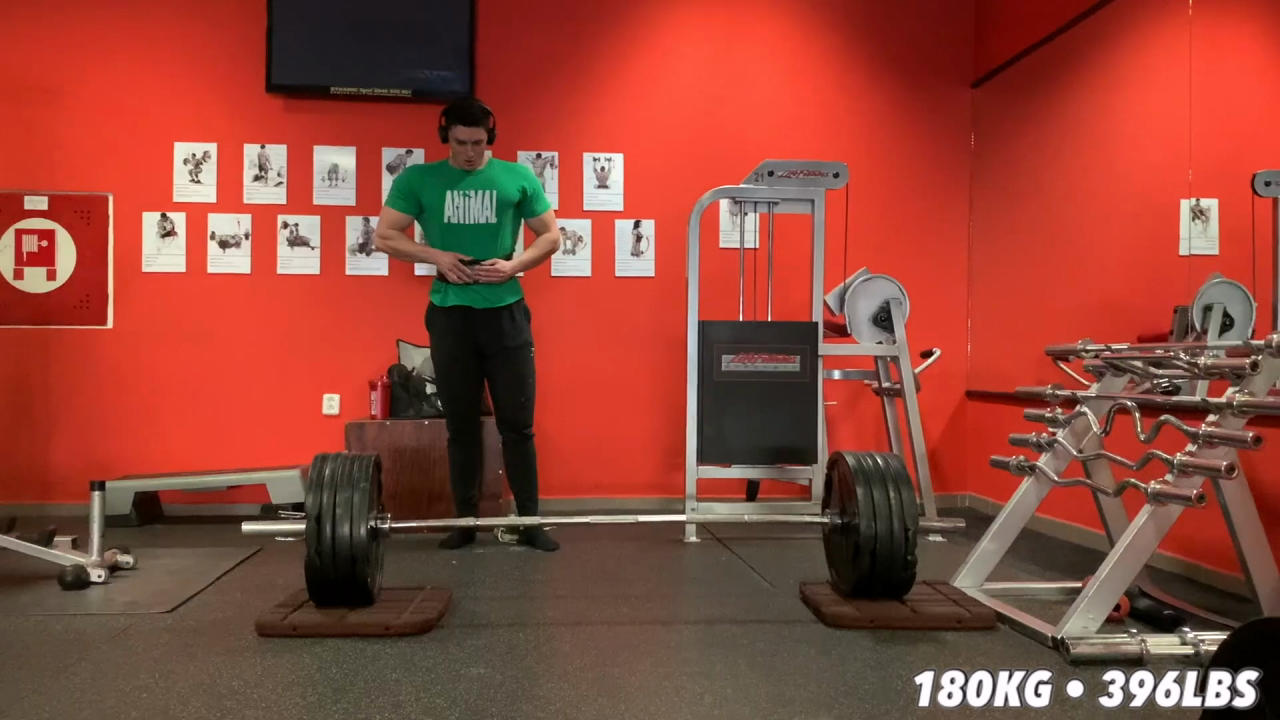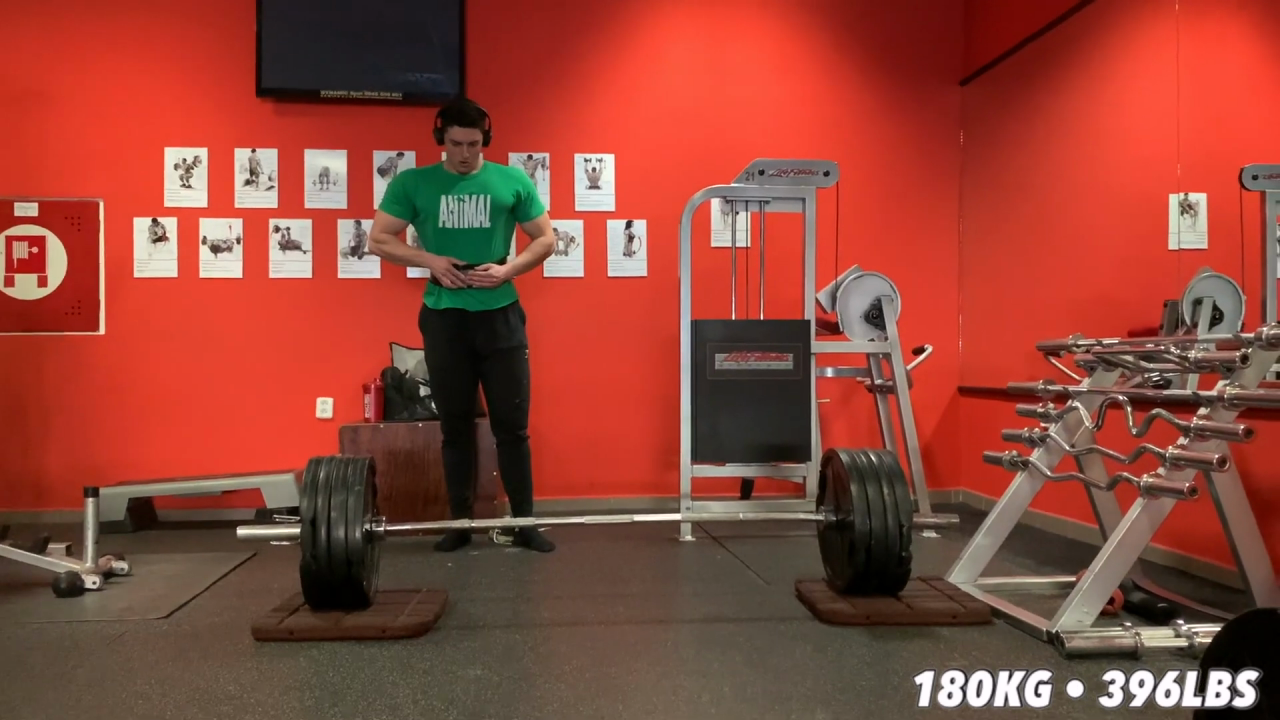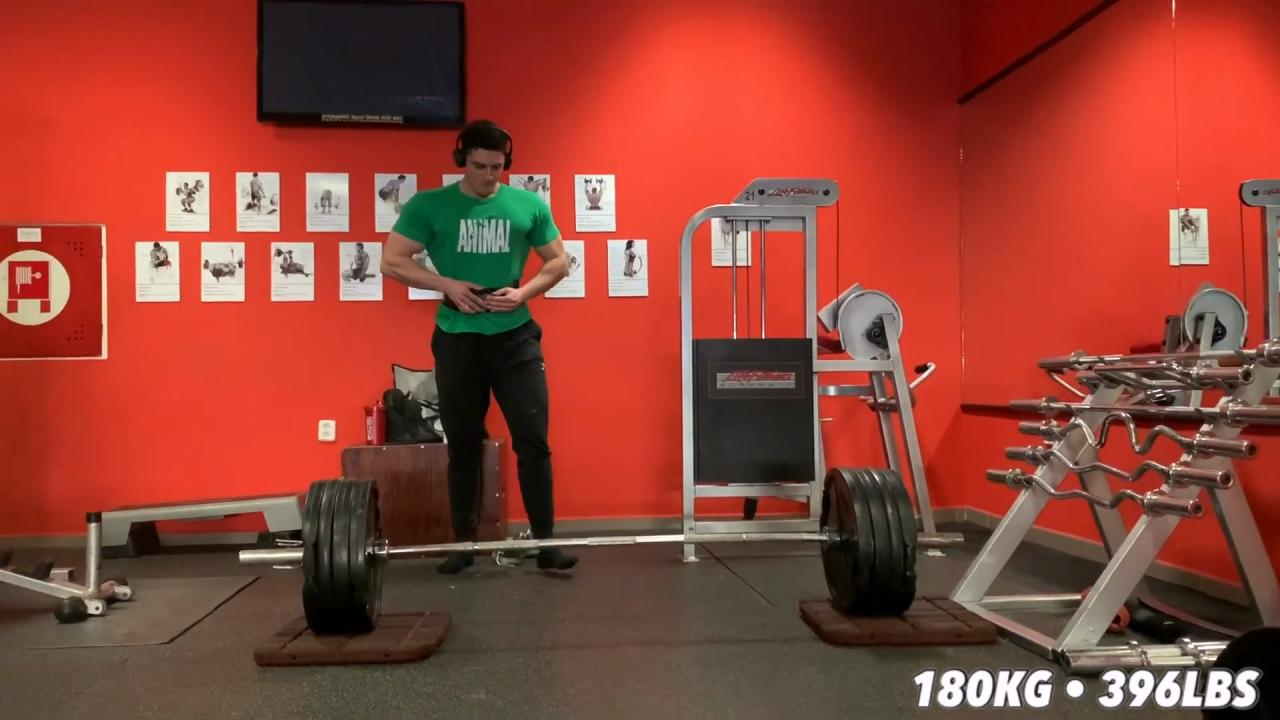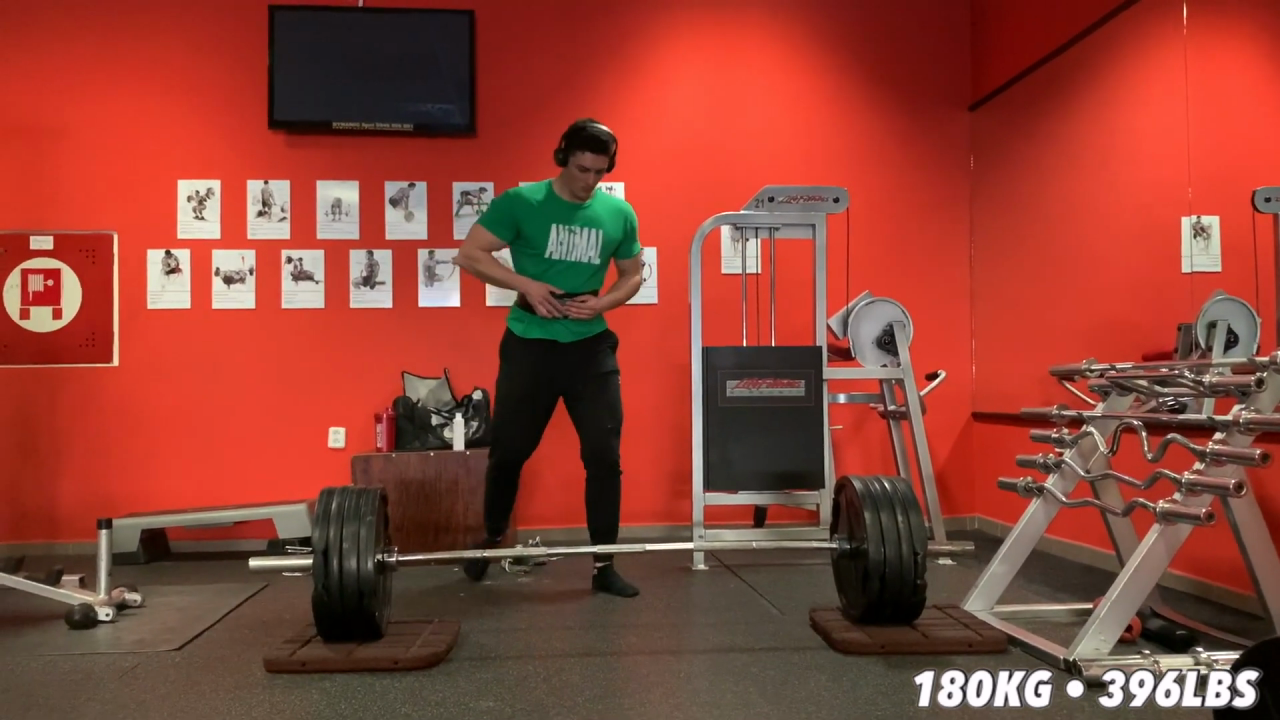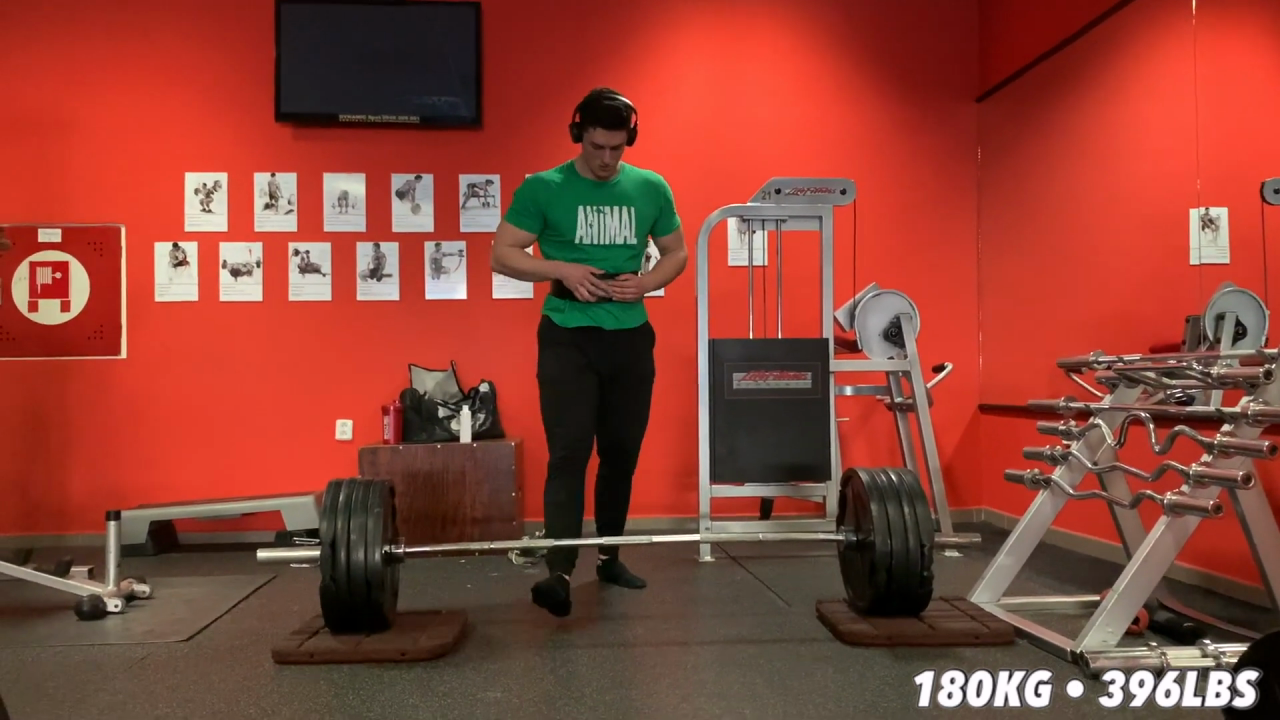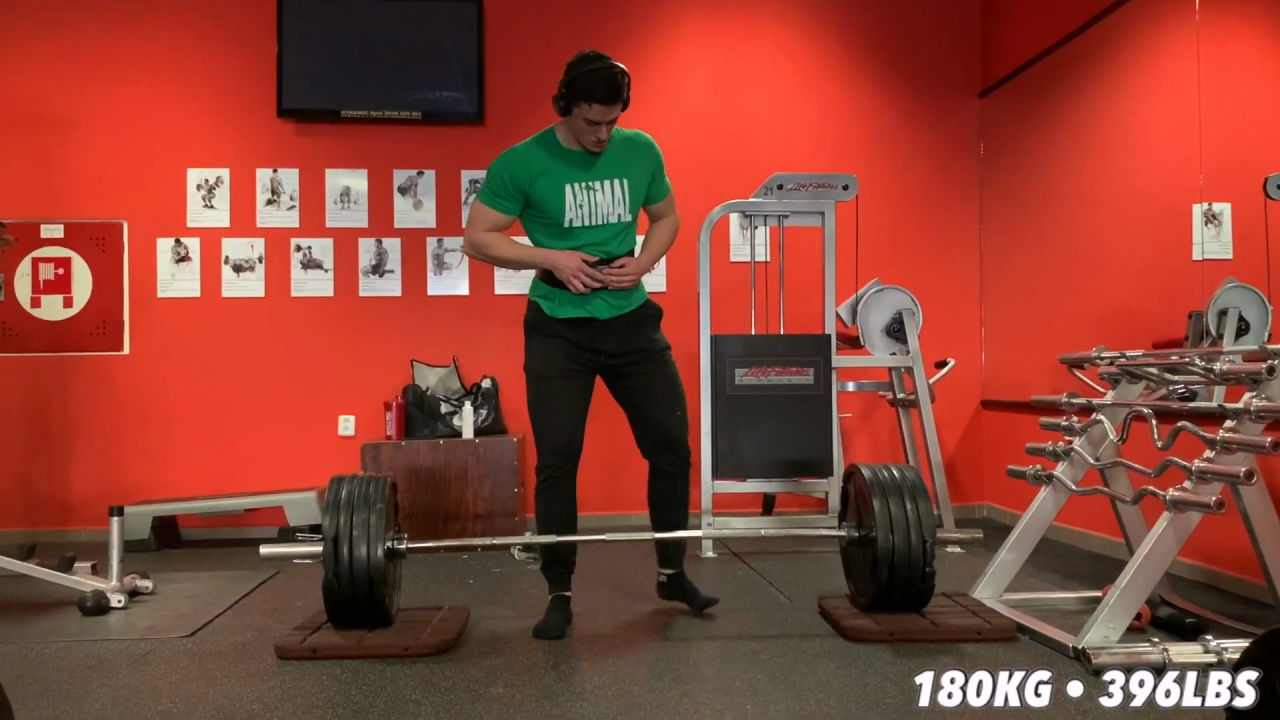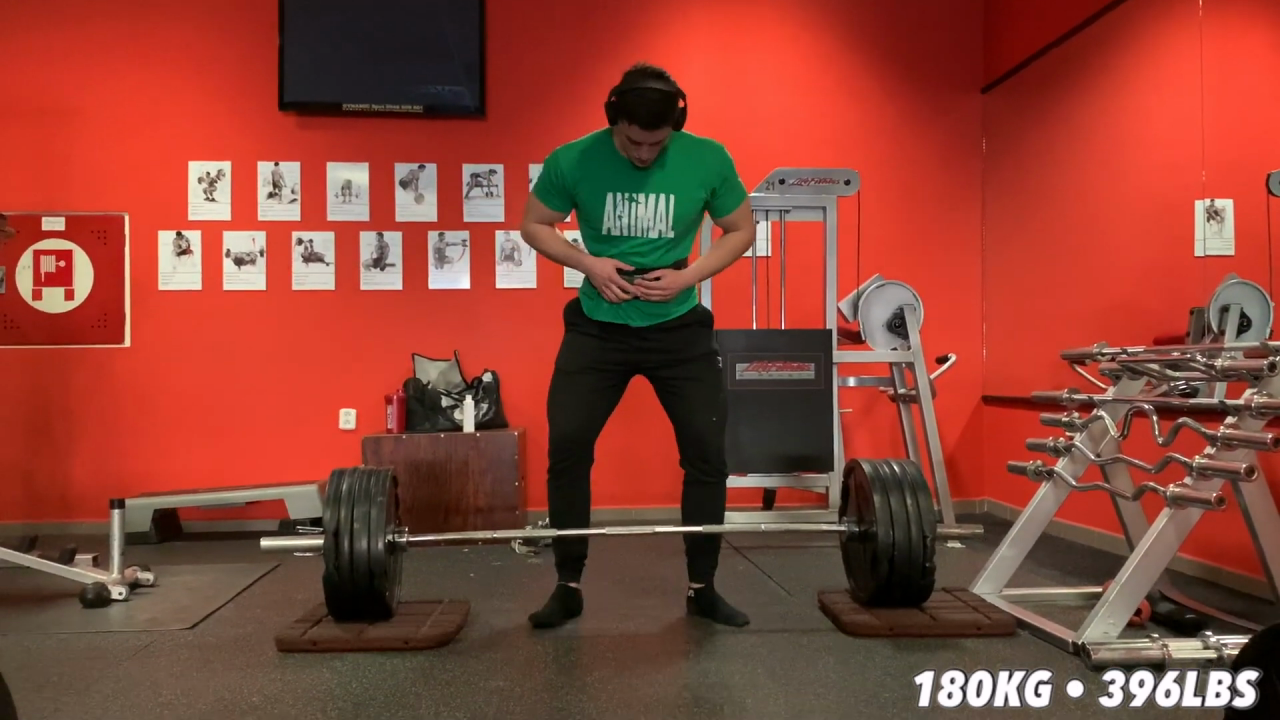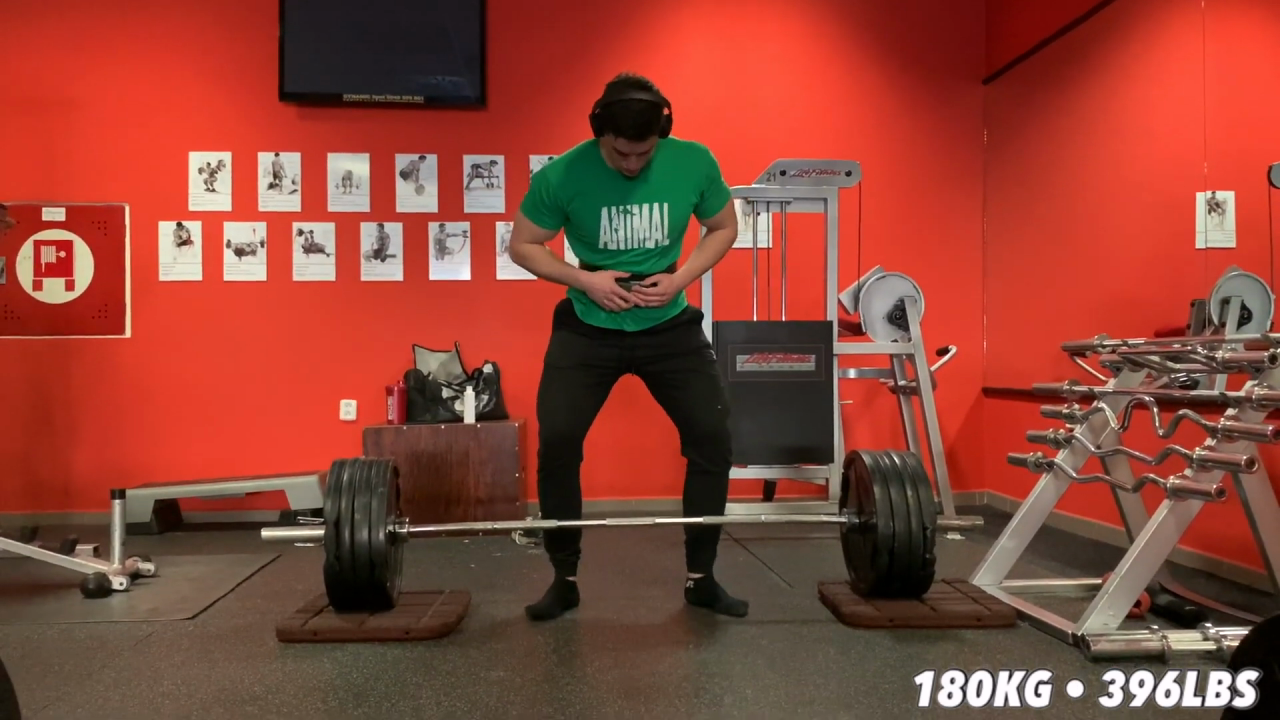
dt=0.5s
person 1, frame 1
left shoulder: (518, 178)
right shoulder: (418, 179)
left elbow: (551, 235)
right elbow: (384, 235)
left wrist: (514, 264)
right wrist: (436, 255)
left hip: (505, 311)
right hip: (450, 313)
left knee: (517, 422)
right knee: (461, 424)
left ankle: (529, 520)
right ankle: (465, 520)
person 1, frame 2
left shoulder: (513, 181)
right shoulder: (413, 183)
left elbow: (545, 239)
right elbow: (379, 240)
left wrist: (508, 269)
right wrist: (430, 259)
left hip: (500, 315)
right hip: (444, 316)
left knee: (512, 425)
right knee: (455, 426)
left ankle: (524, 521)
right ankle: (460, 521)
person 1, frame 3
left shoulder: (529, 205)
right shoulder: (429, 205)
left elbow: (558, 262)
right elbow: (392, 262)
left wrist: (524, 292)
right wrist: (447, 284)
left hip: (515, 337)
right hip: (457, 340)
left knee: (533, 441)
right knee: (463, 448)
left ankle: (545, 542)
right ankle: (464, 543)
person 1, frame 4
left shoulder: (619, 214)
right shoulder: (519, 202)
left elbow: (632, 275)
right elbow: (469, 254)
left wrist: (603, 302)
right wrist: (525, 284)
left hip: (590, 348)
right hip: (529, 345)
left knee: (604, 457)
right knee: (509, 452)
left ankle: (603, 565)
right ankle: (490, 541)
person 1, frame 5
left shoulder: (651, 187)
right shoulder: (542, 189)
left elbow: (677, 252)
right elbow: (501, 255)
left wrist: (645, 282)
right wrist: (561, 269)
left hip: (630, 336)
right hip: (568, 337)
left knee: (621, 456)
right knee: (569, 453)
left ankle: (609, 556)
right ankle: (559, 574)
person 1, frame 6
left shoulder: (641, 151)
right shoulder: (521, 163)
left elbow: (666, 218)
right elbow: (477, 237)
left wrist: (642, 261)
right wrist: (553, 258)
left hip: (632, 320)
right hip: (560, 327)
left knee: (671, 445)
right knee: (557, 460)
left ankle: (672, 571)
right ankle: (560, 594)
person 1, frame 7
left shoulder: (709, 160)
right shoulder: (572, 161)
left elbow: (741, 229)
right elbow: (534, 225)
left wrist: (688, 276)
right wrist: (588, 263)
left hip: (679, 326)
right hip: (598, 326)
left knee: (706, 453)
right knee: (568, 447)
left ankle: (702, 587)
right ankle: (568, 586)
person 1, frame 8
left shoulder: (695, 163)
right shoulder: (560, 177)
left elbow: (724, 228)
right elbow: (522, 246)
left wrist: (680, 277)
right wrist: (584, 278)
left hip: (670, 327)
right hip: (588, 328)
left knee: (712, 438)
right knee: (557, 442)
left ankle: (700, 577)
right ankle: (565, 579)
